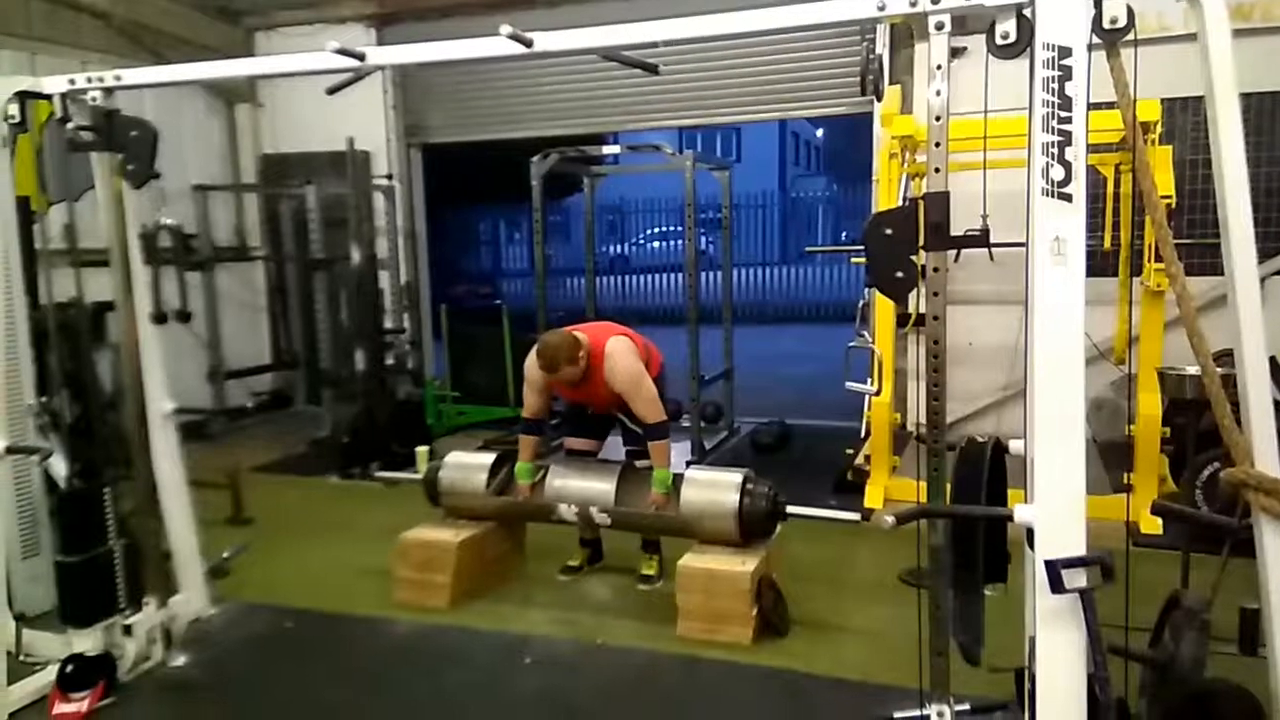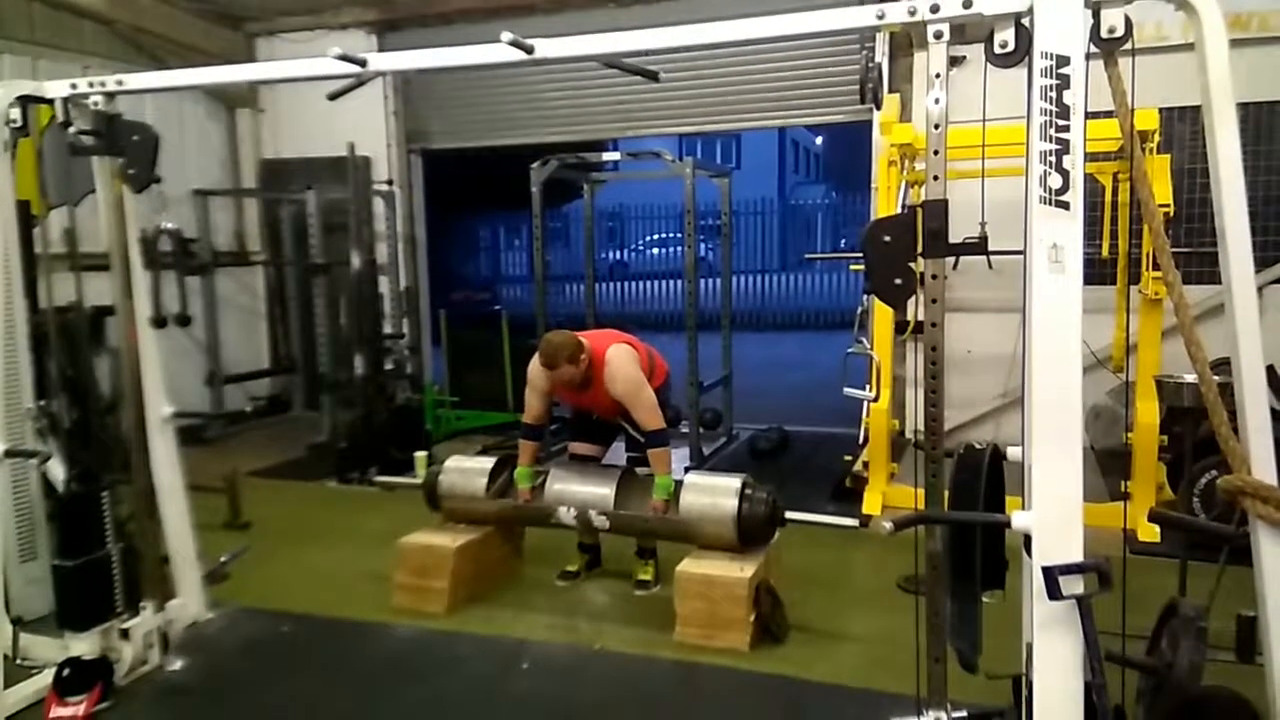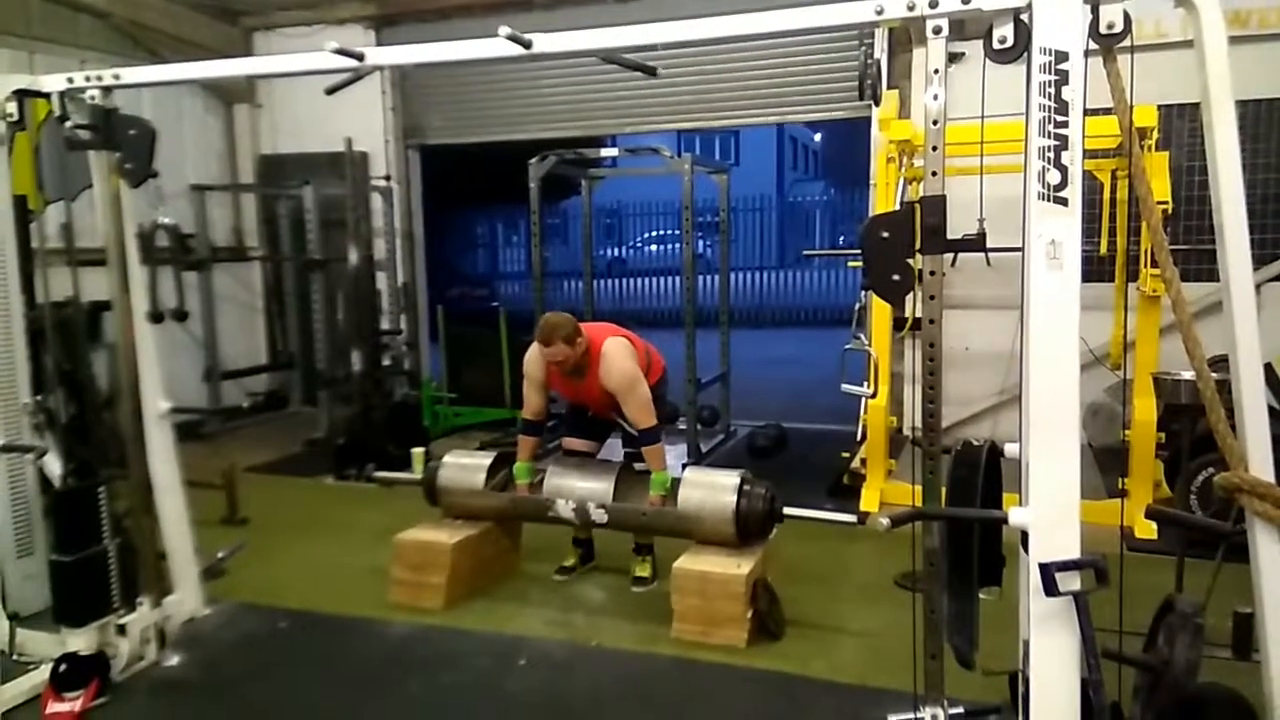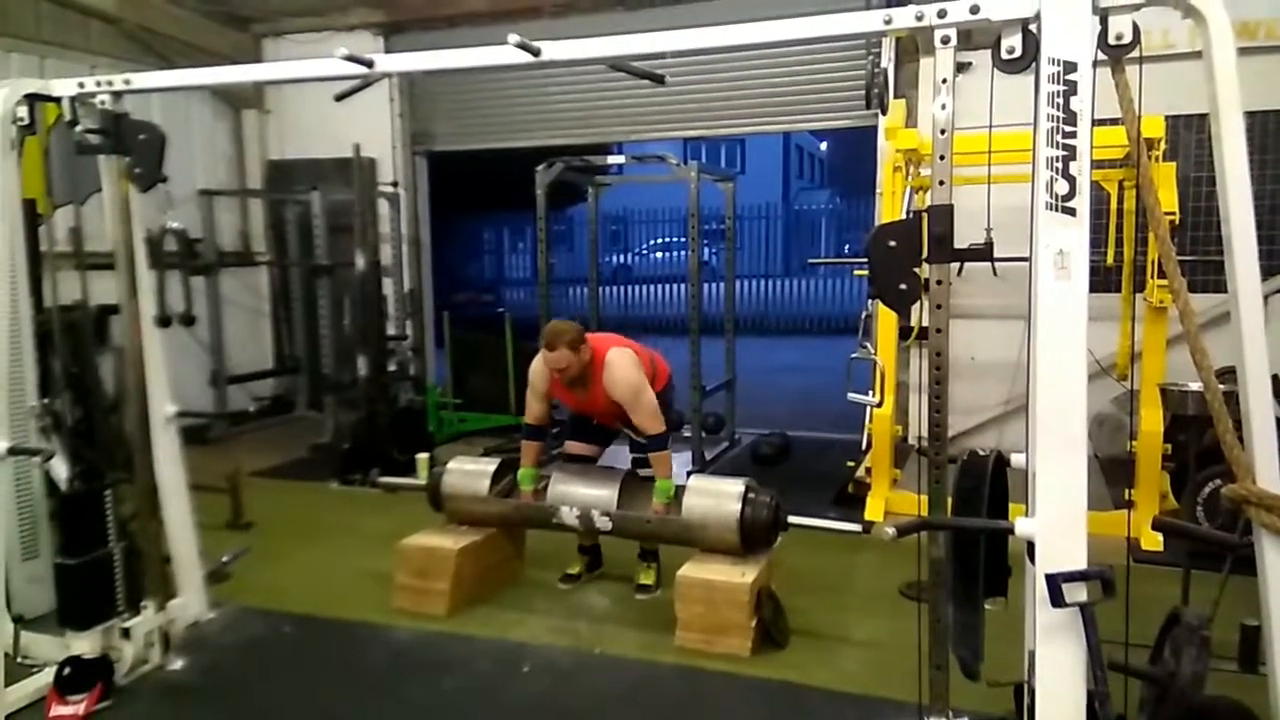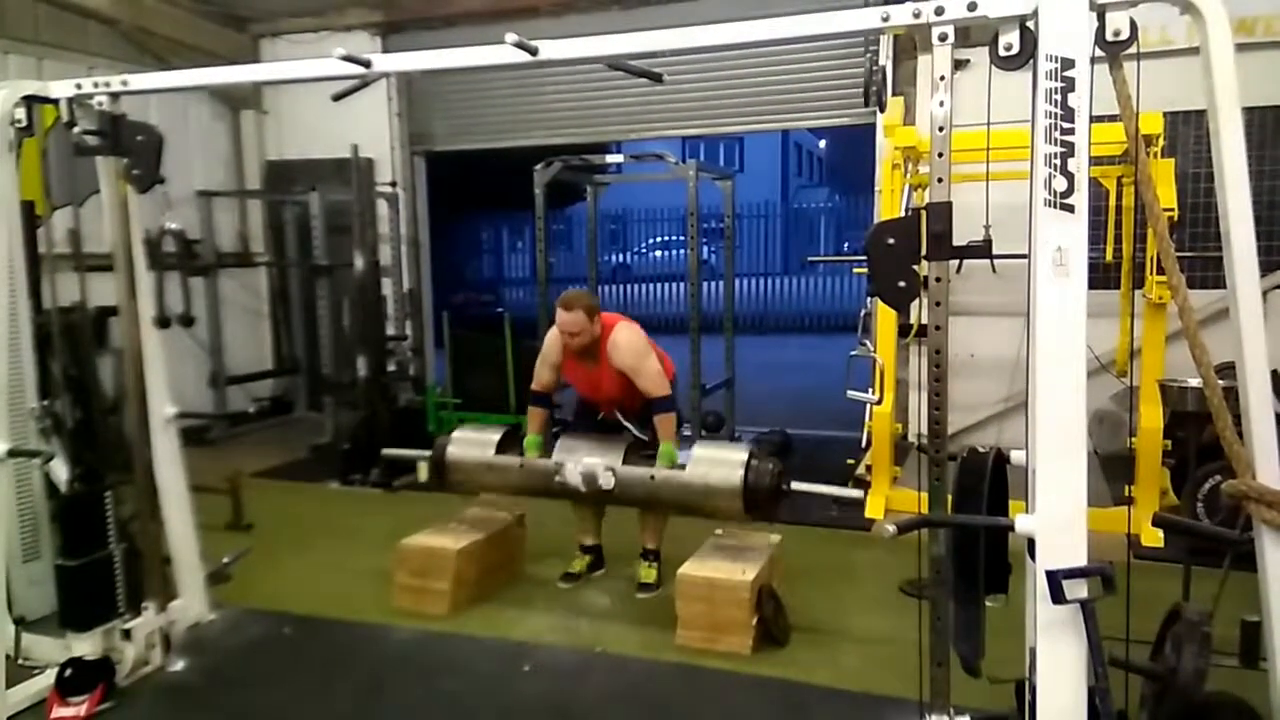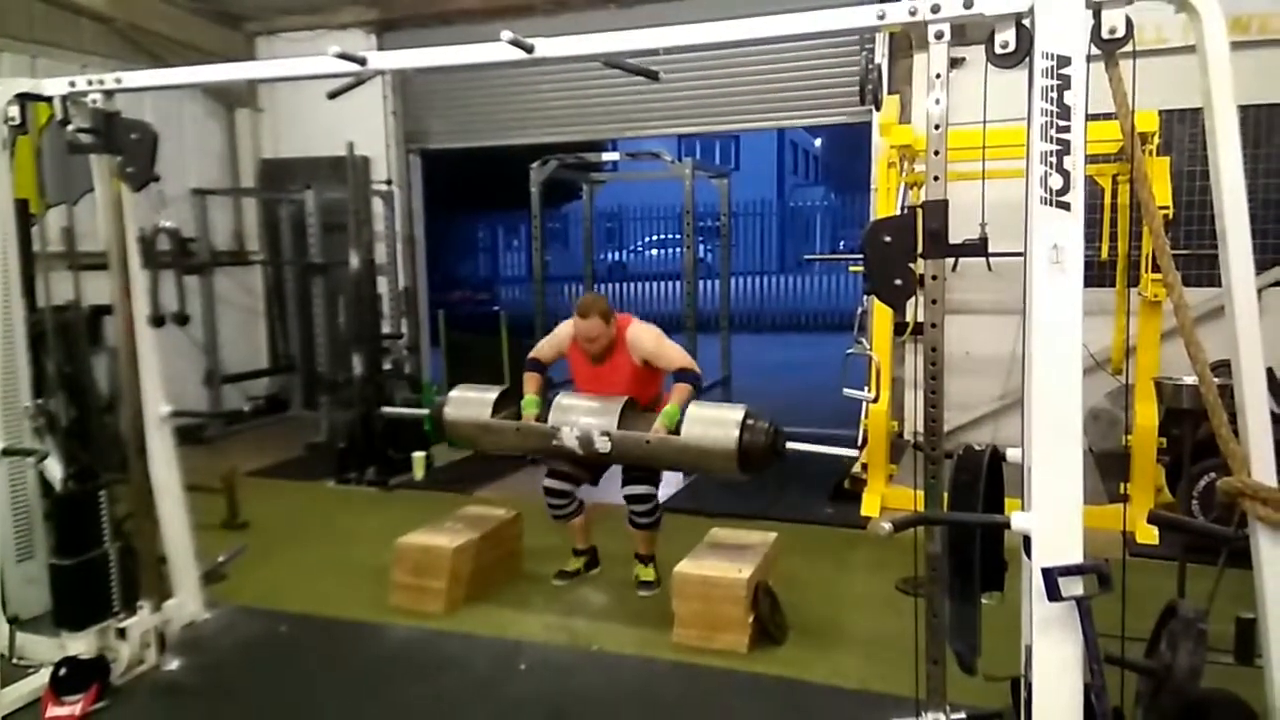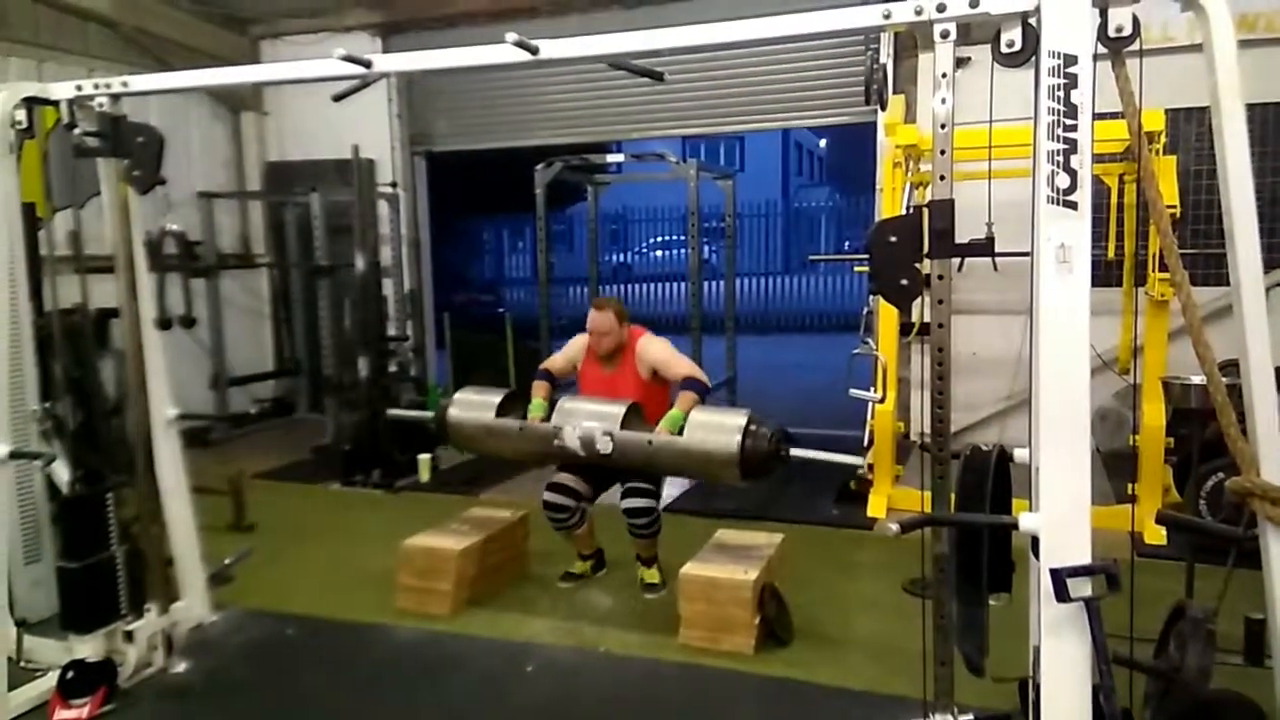
dt=0.7s
person 1, frame 1
left shoulder: (618, 360)
right shoulder: (537, 362)
left elbow: (655, 421)
right elbow: (532, 416)
left wrist: (661, 481)
right wrist: (524, 473)
left hip: (642, 385)
right hip: (587, 398)
left knee: (641, 468)
left ankle: (651, 551)
right ankle: (590, 547)
person 1, frame 2
left shoulder: (618, 367)
right shoulder: (540, 367)
left elbow: (655, 429)
right elbow: (532, 422)
left wrist: (662, 488)
right wrist: (524, 478)
left hip: (647, 389)
right hip: (593, 402)
left ankle: (646, 557)
right ankle: (588, 553)
person 1, frame 3
left shoulder: (615, 360)
right shoulder: (536, 357)
left elbow: (646, 426)
right elbow: (532, 416)
left wrist: (658, 484)
right wrist: (522, 475)
left hip: (644, 385)
right hip: (587, 398)
left ankle: (644, 554)
right ankle: (582, 548)
person 1, frame 4
left shoulder: (618, 369)
right shoulder: (541, 368)
left elbow: (656, 432)
right elbow: (534, 423)
left wrist: (663, 493)
right wrist: (526, 481)
left hip: (651, 391)
right hip: (592, 405)
left ankle: (649, 560)
right ankle: (588, 554)
person 1, frame 5
left shoulder: (624, 341)
right shoulder: (555, 342)
left elbow: (661, 397)
right elbow: (540, 391)
left wrist: (667, 455)
right wrist: (532, 446)
left hip: (650, 395)
right hip: (596, 400)
left ankle: (650, 560)
right ankle: (590, 554)
person 1, frame 6
left shoulder: (637, 336)
right shoulder: (567, 332)
left elbow: (689, 370)
right elbow: (536, 359)
left wrist: (668, 417)
right wrist: (531, 402)
left knee: (639, 493)
right knee: (555, 485)
left ankle: (645, 561)
right ankle: (585, 555)
person 1, frame 7
left shoulder: (648, 348)
right shoulder: (580, 347)
left elbow: (697, 380)
right elbow: (547, 371)
left wrist: (672, 422)
right wrist: (538, 406)
left knee: (638, 505)
right knee: (555, 499)
left ankle: (648, 563)
right ankle: (590, 557)
